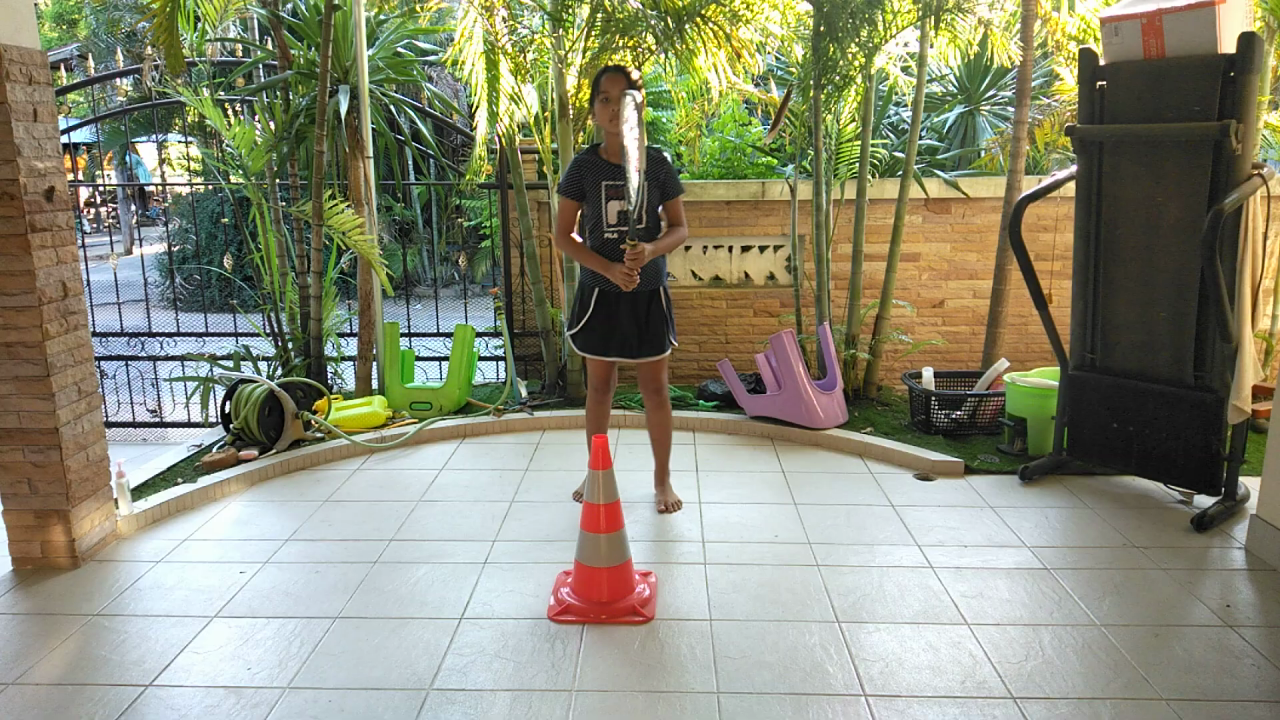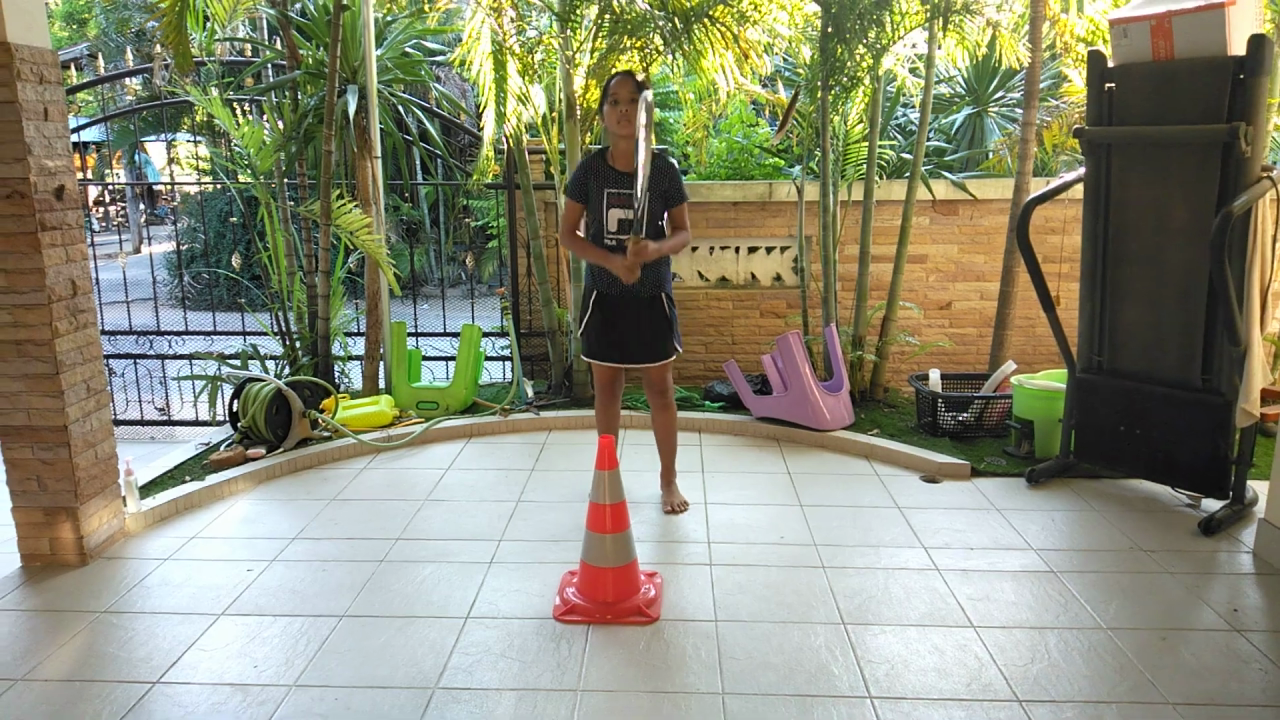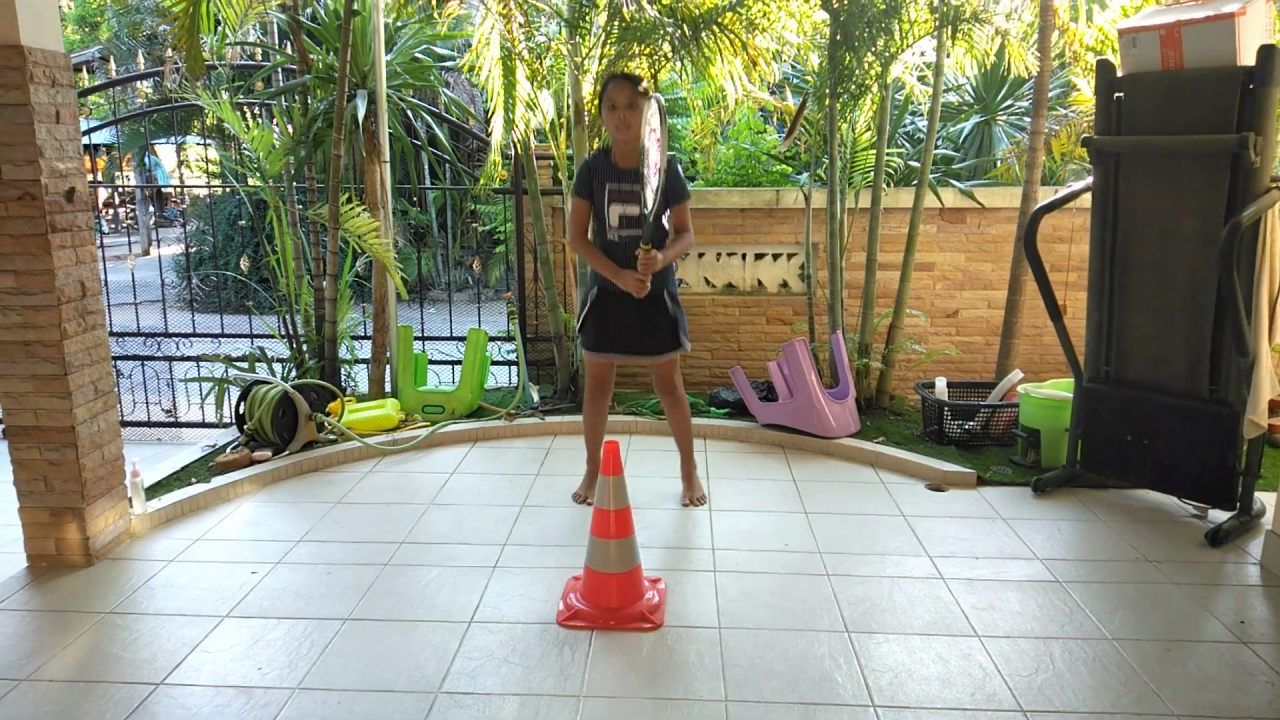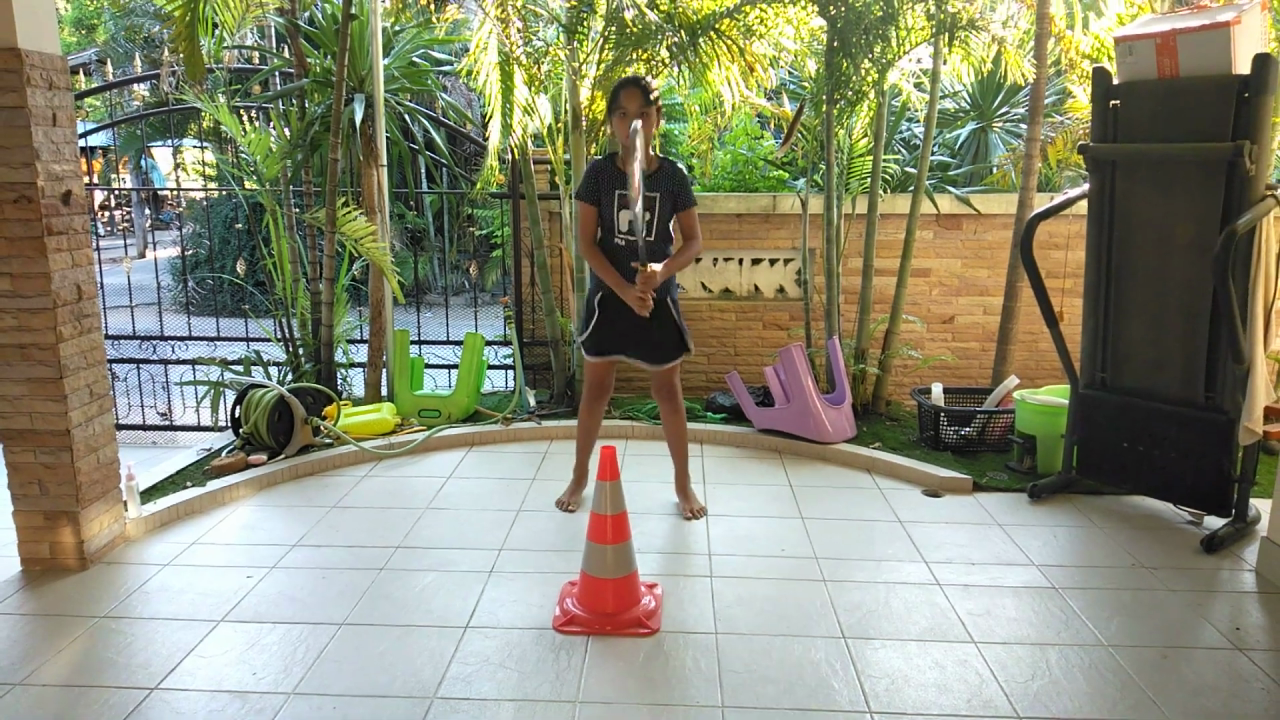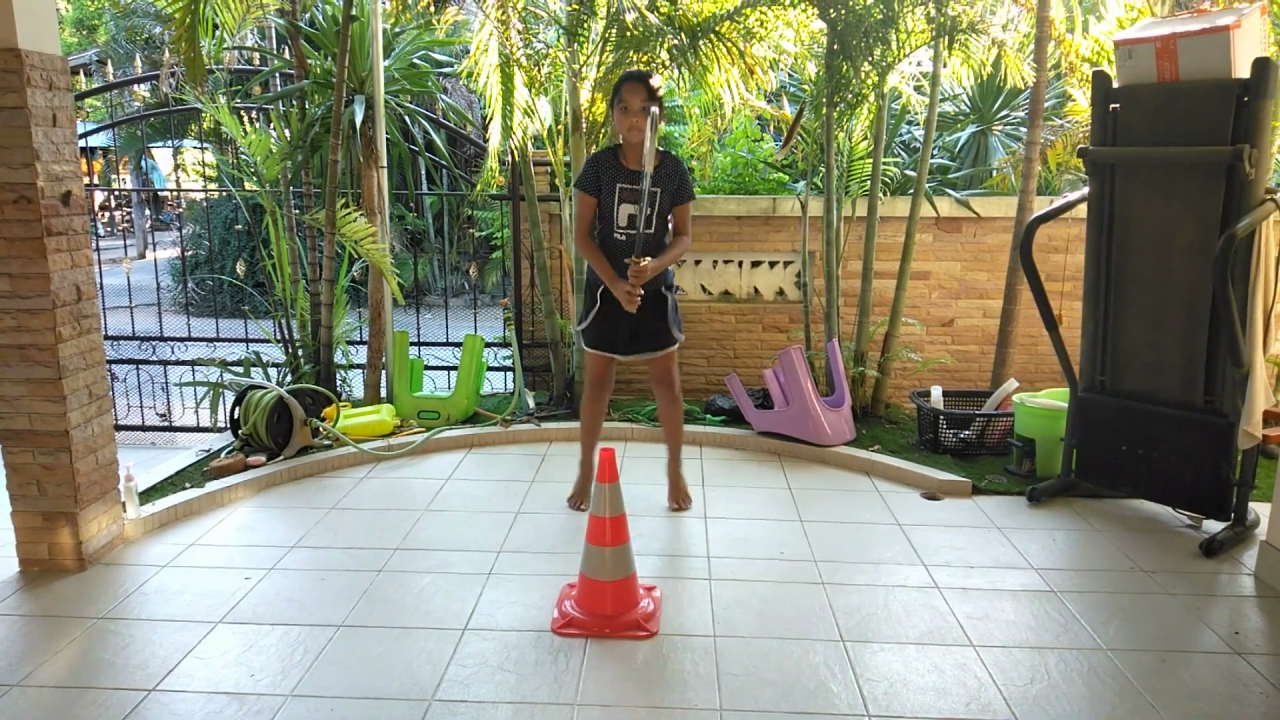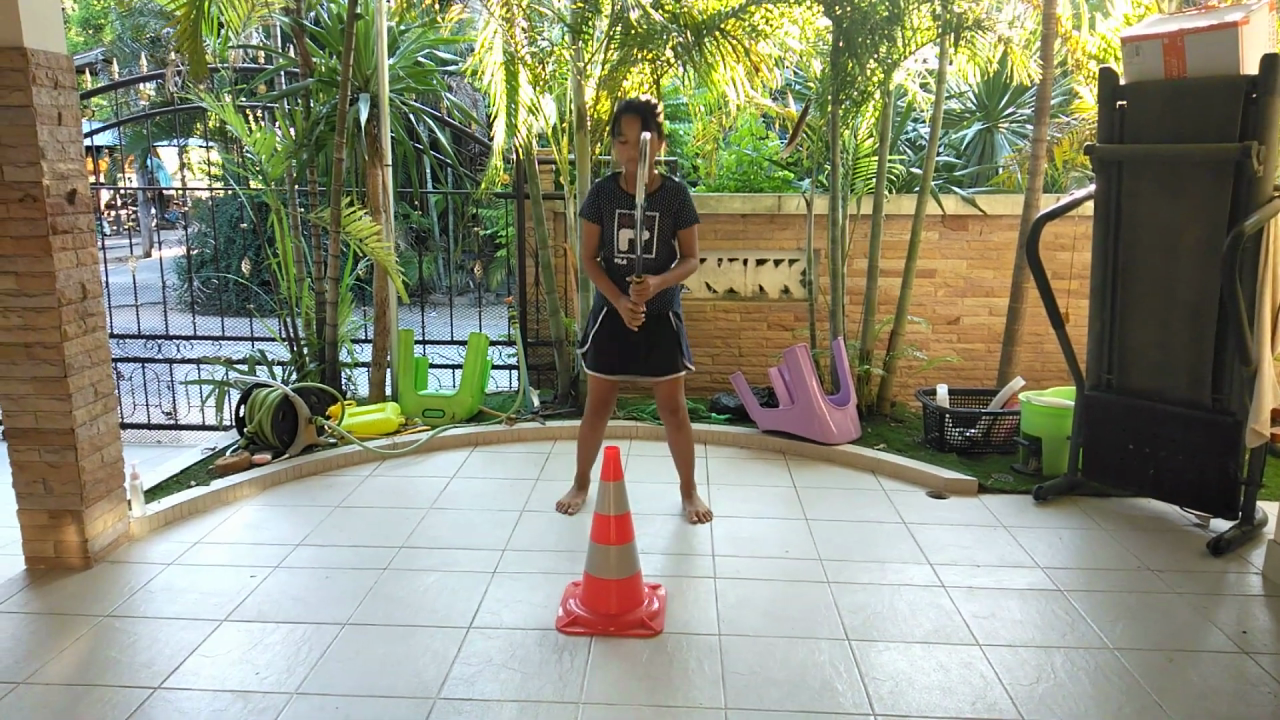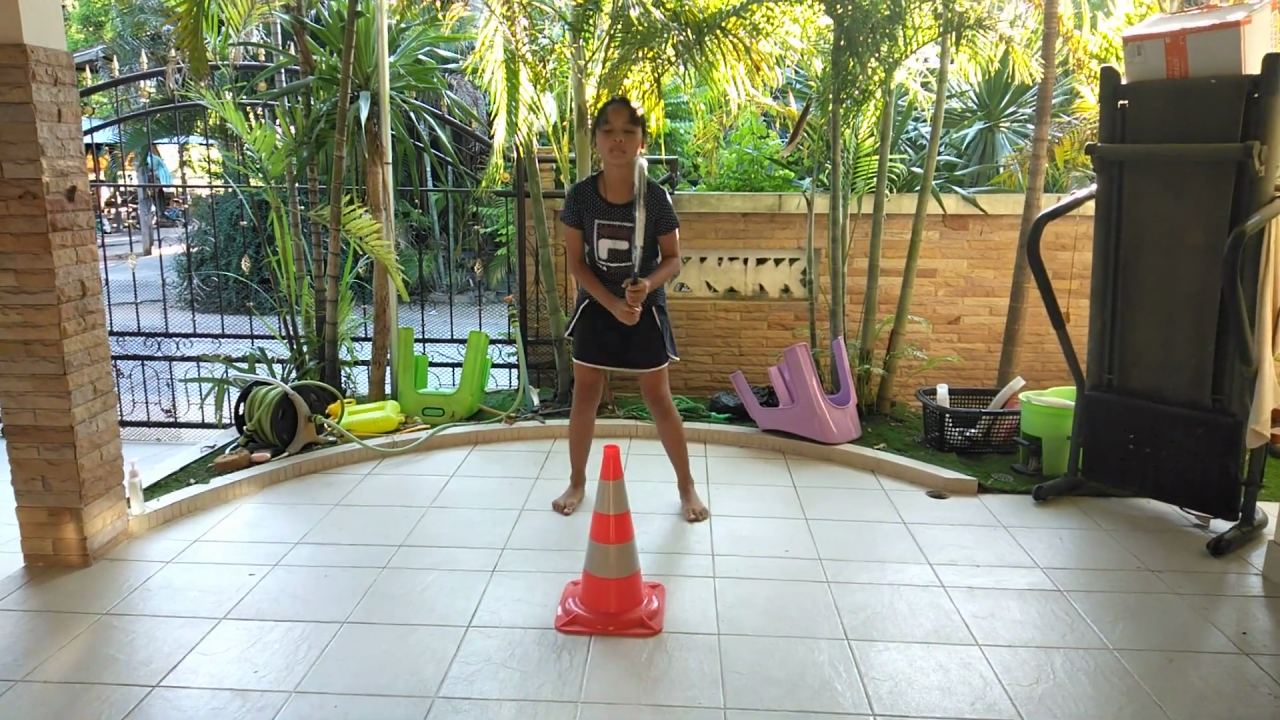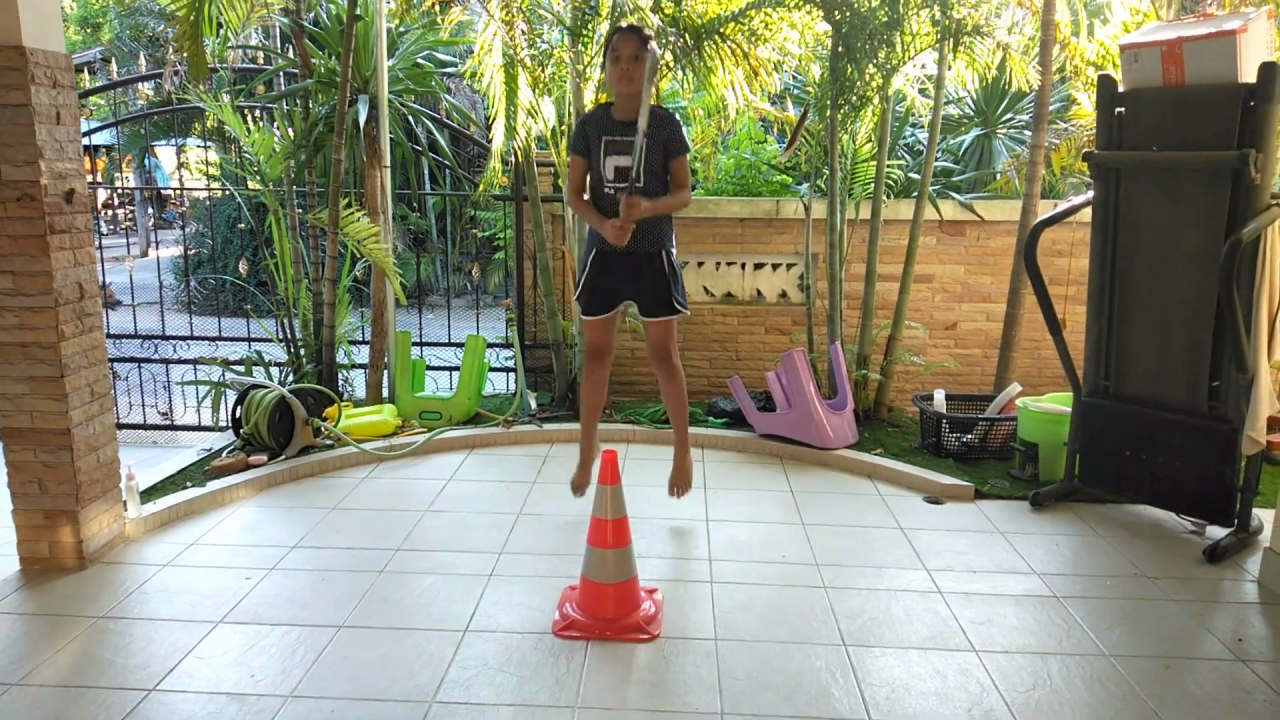
dt=0.5s
person 1, frame 1
left shoulder: (658, 163)
right shoulder: (583, 166)
left elbow: (679, 228)
right elbow: (563, 234)
left wrist: (651, 250)
right wrist: (607, 268)
left hip: (649, 292)
right hip: (600, 291)
left knee: (655, 386)
right knee: (599, 384)
left ankle: (662, 478)
person 1, frame 2
left shoulder: (665, 169)
right shoulder: (589, 169)
left elbow: (683, 232)
right elbow: (567, 233)
left wrist: (655, 248)
right wrist: (610, 260)
left hip: (652, 295)
right hip: (604, 295)
left knee: (660, 390)
right knee: (607, 389)
left ankle: (669, 479)
person 1, frame 3
left shoulder: (667, 168)
right shoulder: (592, 168)
left elbow: (685, 232)
right elbow: (577, 236)
left wrist: (661, 259)
right wrist: (619, 276)
left hip: (657, 292)
right hip: (606, 291)
left knee: (669, 387)
right knee: (597, 386)
left ankle: (689, 469)
right ankle: (593, 468)
person 1, frame 4
left shoulder: (673, 175)
right shoulder: (599, 173)
left elbow: (693, 241)
right elbow: (587, 242)
left wrist: (663, 270)
right wrist: (624, 289)
left hip: (659, 298)
right hip: (607, 296)
left knee: (667, 394)
right knee: (596, 389)
left ankle: (683, 481)
right ankle: (579, 475)
person 1, frame 5
left shoulder: (673, 169)
right shoulder: (599, 165)
left elbow: (684, 235)
right elbow: (582, 232)
left wrist: (656, 265)
right wrist: (614, 283)
left hip: (655, 291)
right hip: (605, 288)
left knee: (666, 381)
right knee: (598, 382)
left ankle: (675, 471)
right ankle: (586, 471)
person 1, frame 6
left shoulder: (676, 194)
right shoulder: (602, 192)
left elbow: (691, 258)
right elbow: (588, 258)
left wrist: (658, 283)
right wrist: (619, 301)
left hip: (662, 315)
right hip: (610, 312)
left knee: (673, 409)
right knee: (598, 407)
left ankle: (689, 488)
right ankle: (581, 481)
person 1, frame 7
left shoulder: (656, 197)
right shoulder: (581, 195)
left elbow: (672, 258)
right elbow: (575, 262)
left wrist: (647, 285)
right wrist: (611, 303)
left hip: (646, 308)
right hip: (596, 306)
left knee: (659, 400)
right knee: (584, 397)
left ankle: (686, 485)
right ankle: (577, 481)
person 1, frame 8
left shoulder: (666, 125)
right shoulder: (589, 125)
left elbow: (684, 192)
right elbow: (574, 193)
left wrist: (647, 208)
right wrist: (603, 225)
left hip: (653, 253)
right hip: (603, 252)
left knee: (663, 355)
right knee: (597, 351)
left ankle: (682, 448)
right ankle: (588, 447)
